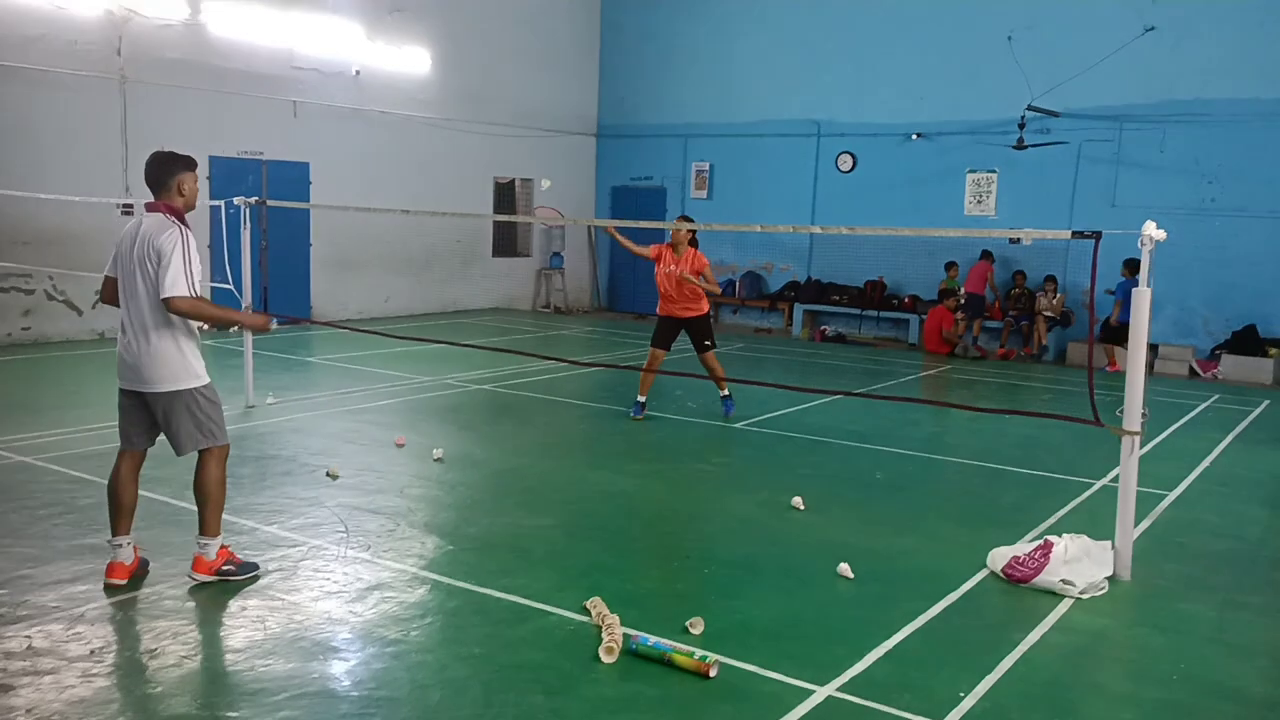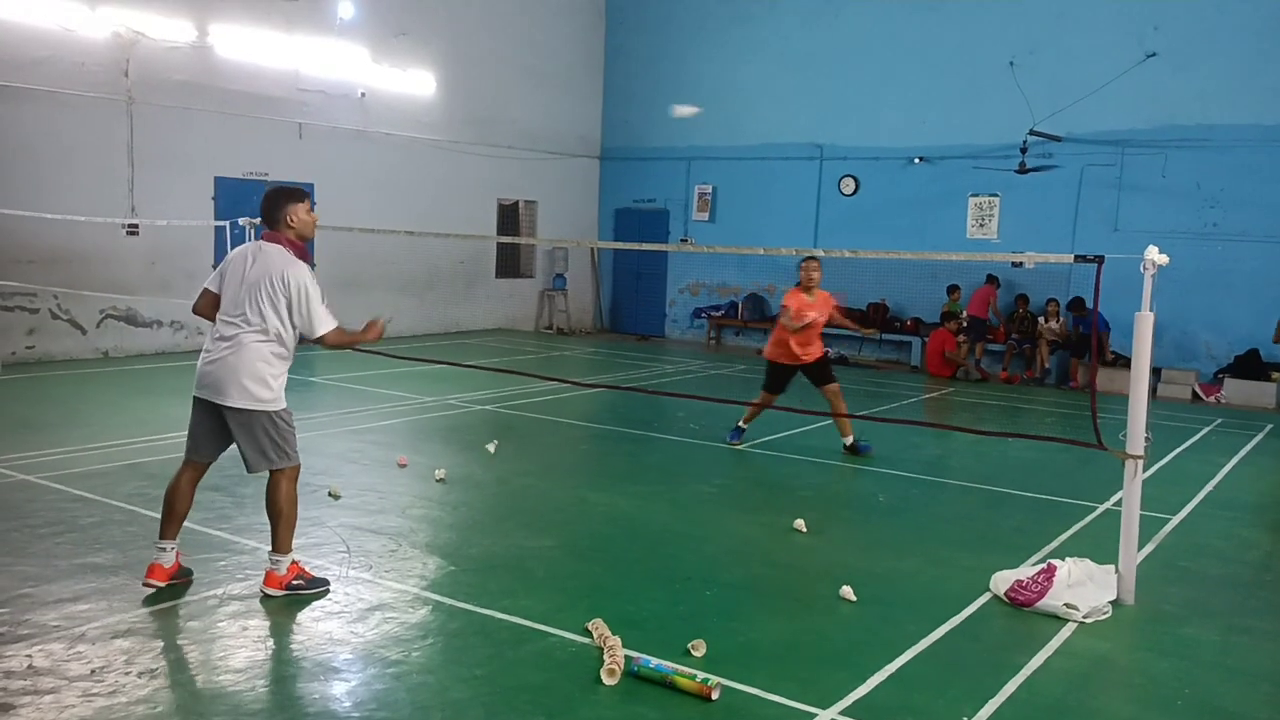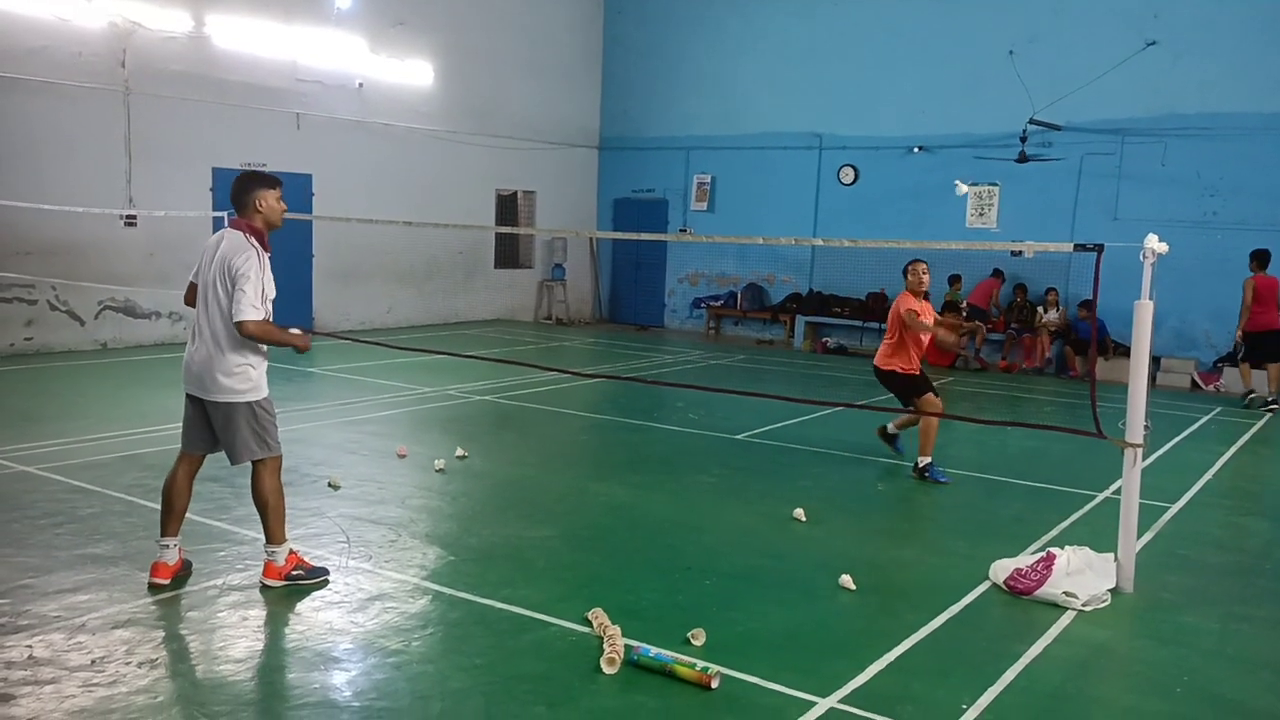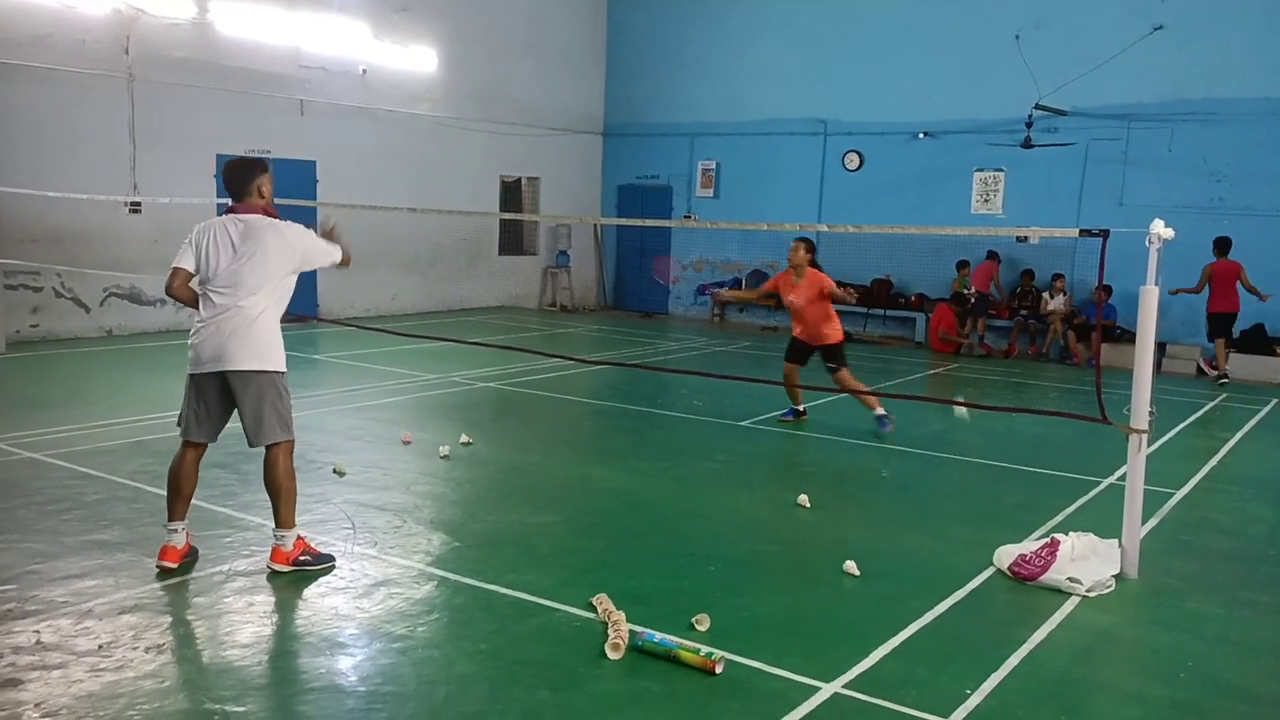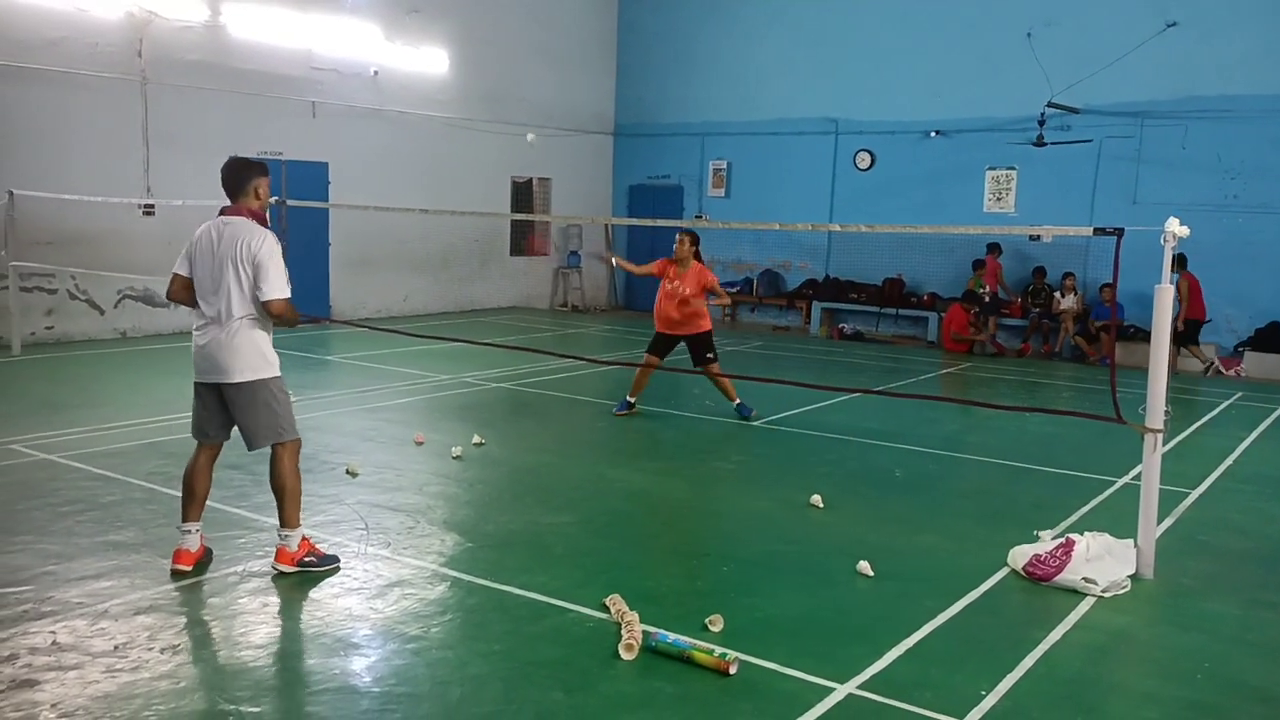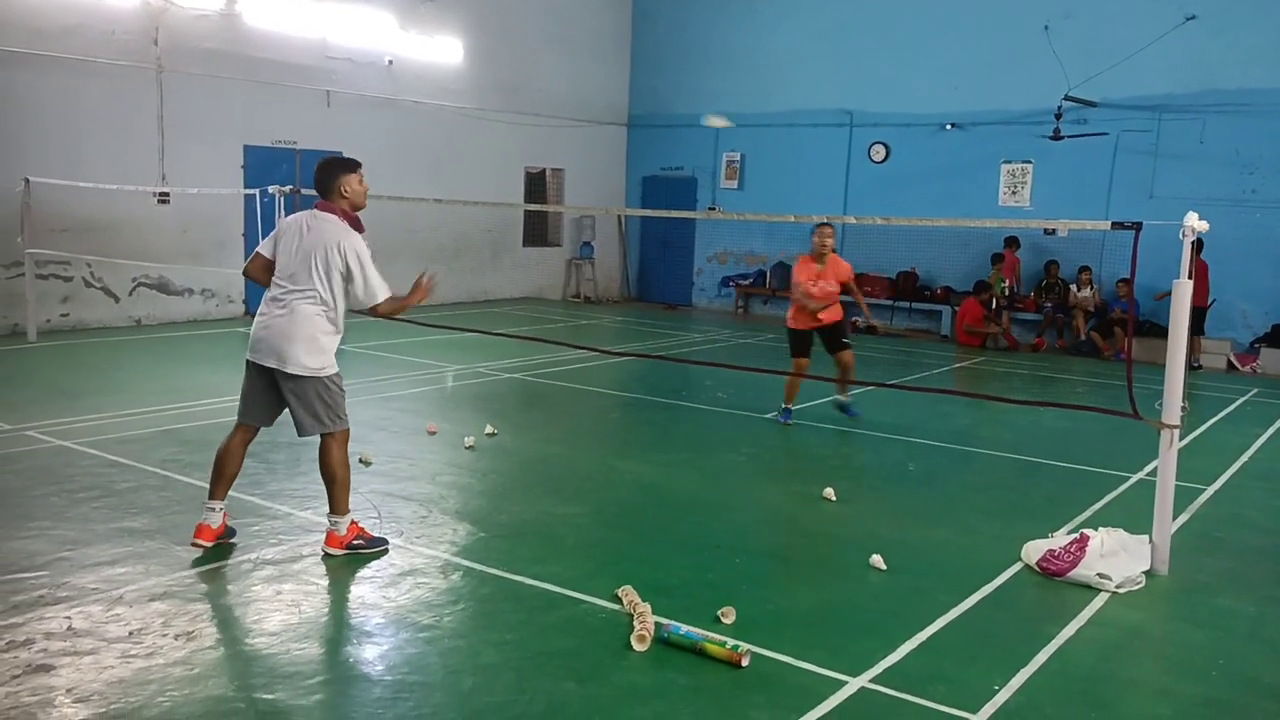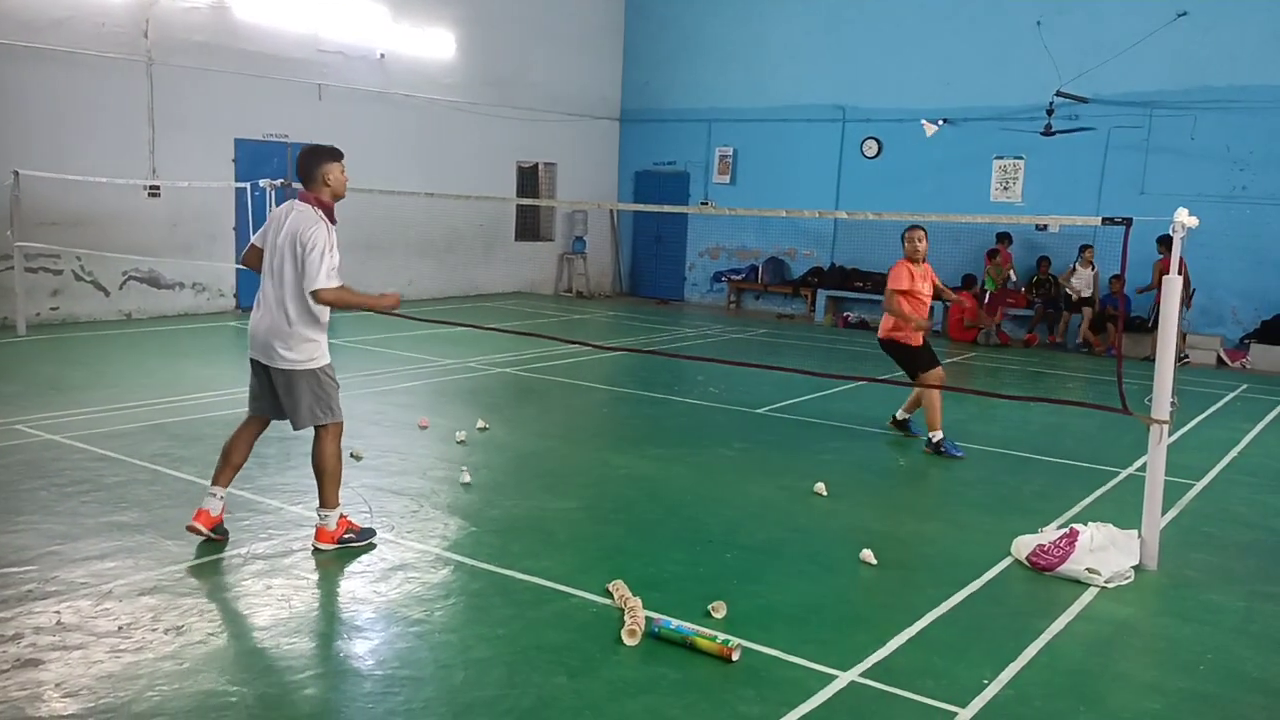
dt=0.7s
person 1, frame 1
left shoulder: (131, 231)
right shoulder: (174, 234)
left elbow: (109, 294)
right elbow: (177, 302)
right wrist: (241, 319)
left hip: (133, 367)
right hip: (175, 369)
left knee: (130, 455)
right knee: (213, 451)
left ankle: (121, 558)
right ankle: (210, 556)
person 1, frame 2
left shoulder: (240, 254)
right shoulder: (295, 271)
left elbow: (203, 307)
right elbow: (328, 336)
right wrist: (367, 334)
left hip: (211, 379)
right hip: (254, 387)
left knee: (194, 466)
right knee: (284, 470)
left ankle: (163, 561)
right ankle: (281, 570)
person 1, frame 3
left shoulder: (218, 241)
right shoulder: (249, 255)
left elbow: (192, 297)
right elbow: (248, 326)
right wrist: (293, 339)
left hip: (201, 373)
right hip: (236, 379)
left knee: (188, 459)
right knee: (267, 462)
left ankle: (167, 558)
right ankle: (278, 561)
person 1, frame 4
left shoulder: (205, 231)
right shoulder: (287, 234)
left elbow: (176, 287)
right elbow: (342, 258)
right wrist: (331, 238)
left hip: (207, 352)
right hip: (255, 355)
left knee: (192, 445)
right knee: (279, 445)
left ankle: (174, 542)
right ankle: (286, 546)
person 1, frame 5
left shoulder: (202, 234)
right shoulder: (261, 239)
left elbow: (176, 291)
right elbow: (276, 307)
right wrist: (293, 318)
left hip: (208, 358)
right hip: (249, 361)
left knee: (206, 448)
right knee: (286, 445)
left ankle: (188, 545)
right ankle: (291, 546)
person 1, frame 6
left shoulder: (292, 223)
right shoulder: (349, 241)
left elbow: (254, 270)
right elbow: (381, 307)
right wrist: (415, 296)
left hip: (263, 342)
right hip: (306, 352)
left knee: (245, 429)
right knee: (334, 435)
left ankle: (211, 521)
right ankle: (341, 531)
person 1, frame 7
left shoulder: (283, 212)
right shoulder: (317, 228)
left elbow: (250, 258)
right elbow: (323, 294)
right wrist: (375, 302)
left hip: (264, 338)
right hip: (299, 346)
left knee: (255, 421)
right knee: (329, 427)
left ankle: (210, 510)
right ankle: (330, 525)
person 2, frame 1
left shoulder: (698, 259)
right shoulder: (661, 251)
left elbow: (717, 289)
right elbow: (635, 249)
left wrist: (695, 280)
right wrist: (613, 232)
left hip: (696, 314)
right hip: (669, 314)
left knee: (709, 359)
right knee: (654, 357)
left ankle: (726, 395)
right ankle: (641, 401)
person 2, frame 2
left shoulder: (826, 298)
right shoulder: (792, 297)
left elbow: (836, 319)
right elbow: (784, 322)
left wrist: (860, 329)
right wrist: (802, 324)
left hip: (813, 355)
right hip: (782, 355)
left knee: (834, 393)
right knee: (766, 400)
left ankle: (850, 442)
right ankle: (741, 426)
person 2, frame 3
left shoulder: (925, 305)
right shoulder: (905, 301)
left elbow: (940, 321)
right elbow: (912, 322)
left wrist: (965, 325)
right wrist: (941, 334)
left hip: (910, 367)
right hip: (892, 367)
left knee: (933, 409)
right knee: (932, 407)
left ankle: (890, 430)
right ankle: (924, 464)
person 2, frame 4
left shoulder: (819, 280)
right shoulder: (782, 278)
left elbow: (845, 298)
right elbow: (755, 294)
left wrist: (847, 297)
right wrist: (727, 294)
left hip: (828, 336)
right hip: (802, 335)
left knee: (845, 381)
right knee: (788, 373)
left ankle: (880, 414)
right ankle: (798, 408)
person 2, frame 5
left shoulder: (702, 273)
right shoulder: (666, 265)
left elbow: (726, 299)
right elbow: (637, 270)
left wrist: (708, 302)
right wrist: (616, 260)
left hip: (697, 329)
right hip: (667, 327)
left knee: (714, 372)
right knee: (647, 364)
left ankle: (738, 404)
right ankle: (630, 401)
person 2, frame 6
left shoulder: (841, 266)
right shoulder: (802, 264)
left elbow: (852, 289)
right elbow: (797, 295)
left wrist: (866, 312)
right wrist: (813, 305)
left hip: (832, 318)
right hip: (801, 320)
left knee: (847, 361)
right knee: (799, 368)
left ankle: (842, 398)
right ankle: (787, 407)
person 2, frame 7
left shoulder: (927, 268)
right shoulder: (901, 269)
left elbow: (940, 289)
right elbow: (890, 303)
left wrist: (954, 298)
right wrist: (913, 321)
left hip: (914, 337)
right hip: (897, 336)
left knee: (935, 380)
right knee: (933, 381)
left ankle: (901, 417)
right ankle: (935, 439)
